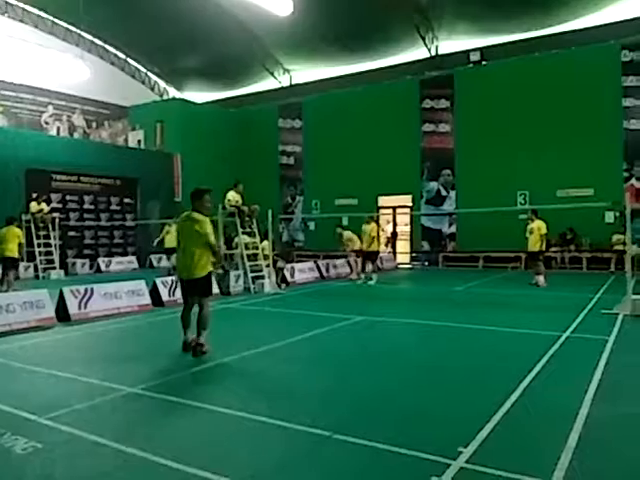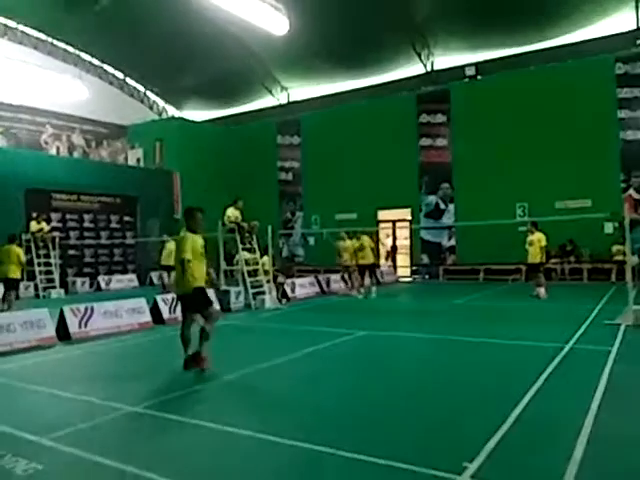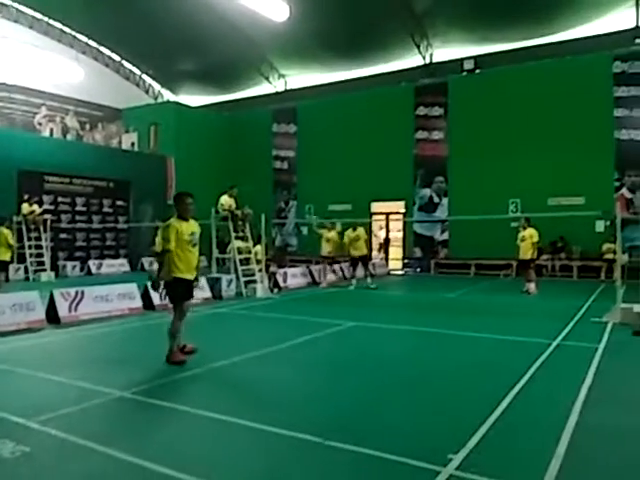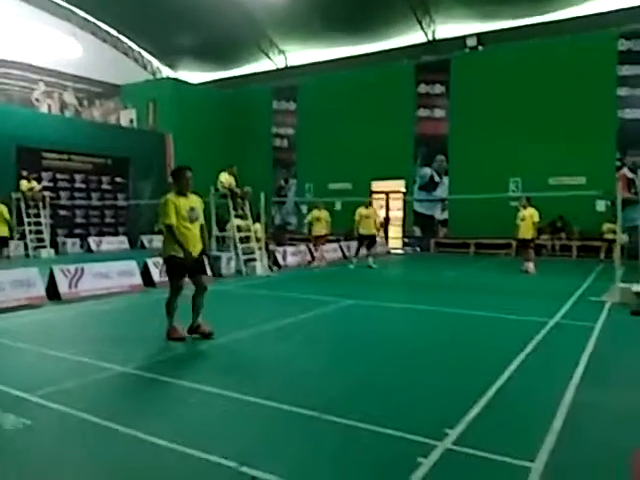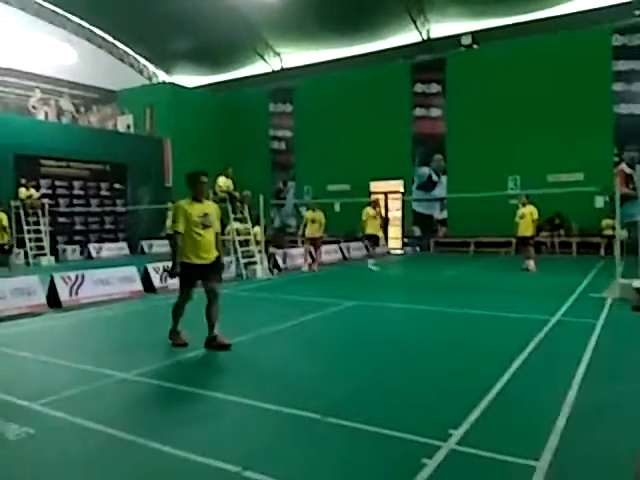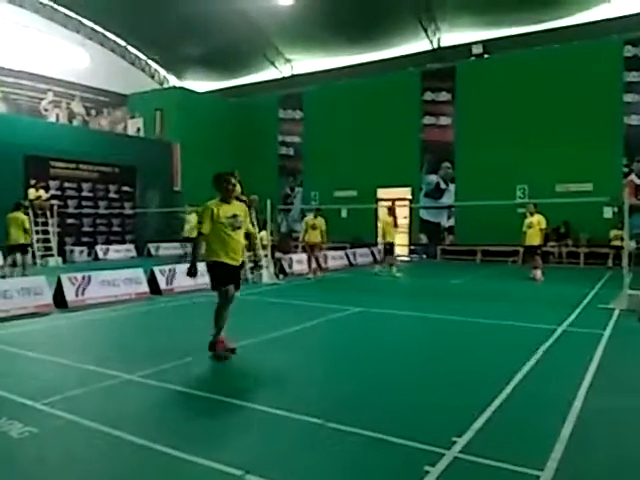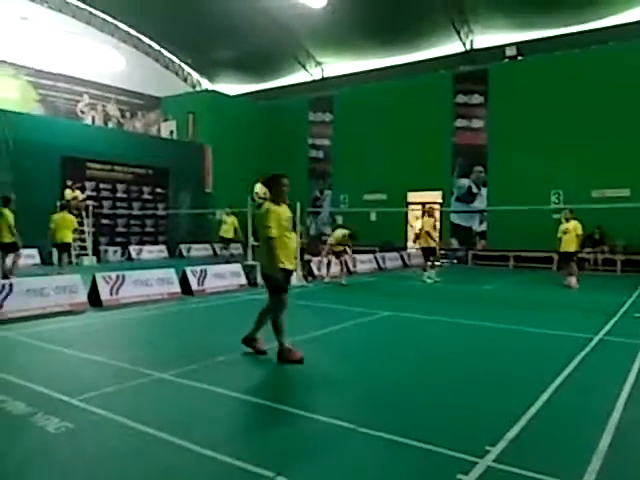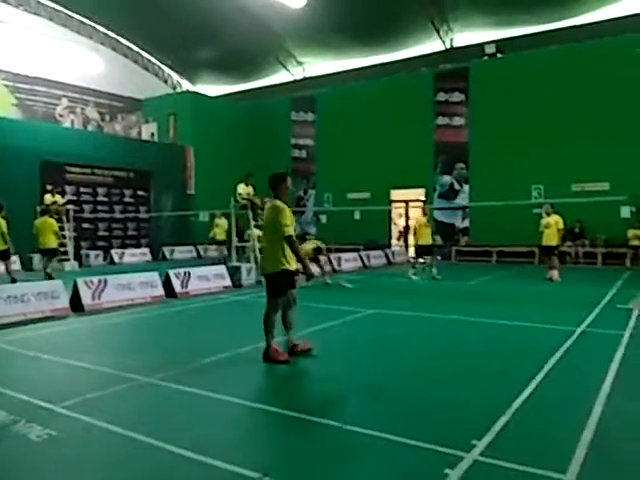
dt=0.4s
person 1, frame 1
left shoulder: (183, 219)
right shoulder: (202, 220)
right elbow: (211, 246)
left hip: (184, 270)
right hip: (200, 271)
left knee: (189, 304)
right knee: (204, 306)
left ankle: (187, 340)
right ankle: (200, 343)
person 1, frame 2
left shoulder: (196, 238)
right shoulder: (186, 238)
left elbow: (200, 263)
right elbow: (183, 262)
right wrist: (180, 284)
left hip: (194, 285)
right hip: (191, 286)
left knee: (187, 322)
right knee: (212, 317)
left ankle: (190, 357)
right ankle: (200, 354)
person 1, frame 3
left shoulder: (195, 225)
right shoulder: (172, 226)
right elbow: (166, 252)
left wrist: (197, 273)
right wrist: (159, 276)
left hip: (189, 275)
right hip: (176, 276)
left knee: (182, 312)
right knee: (180, 312)
left ankle: (179, 344)
right ankle: (172, 351)
person 1, frame 4
left shoulder: (197, 200)
right shoulder: (169, 201)
right elbow: (170, 228)
left wrist: (205, 250)
right wrist: (185, 250)
left hip: (195, 252)
right hip: (176, 253)
left knee: (202, 286)
right knee: (176, 290)
left ankle: (195, 324)
right ankle: (171, 327)
person 1, frame 5
left shoulder: (213, 207)
right shoulder: (183, 207)
right elbow: (176, 236)
left wrist: (220, 257)
right wrist: (175, 262)
left hip: (211, 259)
right hip: (189, 260)
left knee: (214, 295)
right knee: (184, 297)
left ankle: (212, 336)
right ankle: (175, 330)
person 1, frame 6
left shoulder: (242, 207)
right shoulder: (211, 208)
left elbow: (249, 233)
right elbow: (201, 236)
right wrist: (193, 262)
left hip: (236, 261)
right hip: (218, 260)
left knee: (226, 299)
right knee: (227, 296)
left ankle: (217, 338)
right ankle: (217, 341)
person 1, frame 7
left shoulder: (285, 208)
right shoulder: (270, 210)
right elbow: (270, 241)
left wrist: (290, 265)
right wrist: (275, 268)
left hip: (285, 265)
right hip: (276, 266)
left knee: (275, 304)
right knee: (280, 304)
left ankle: (252, 337)
right ankle: (283, 348)
person 1, frame 8
left shoulder: (274, 206)
right shoulder: (280, 209)
right elbow: (289, 240)
right wrist: (305, 265)
left hip: (282, 264)
right hip: (278, 266)
left knee: (290, 302)
right knee: (274, 306)
left ankle: (292, 343)
right ankle: (269, 348)
